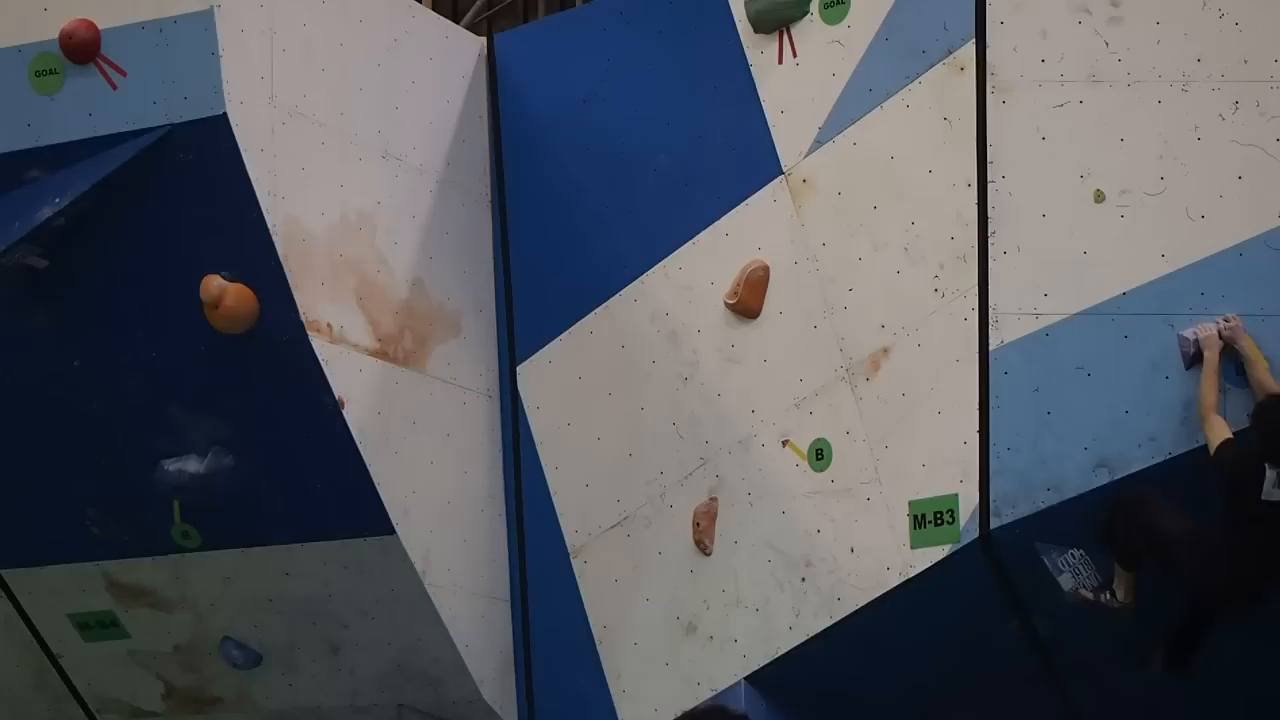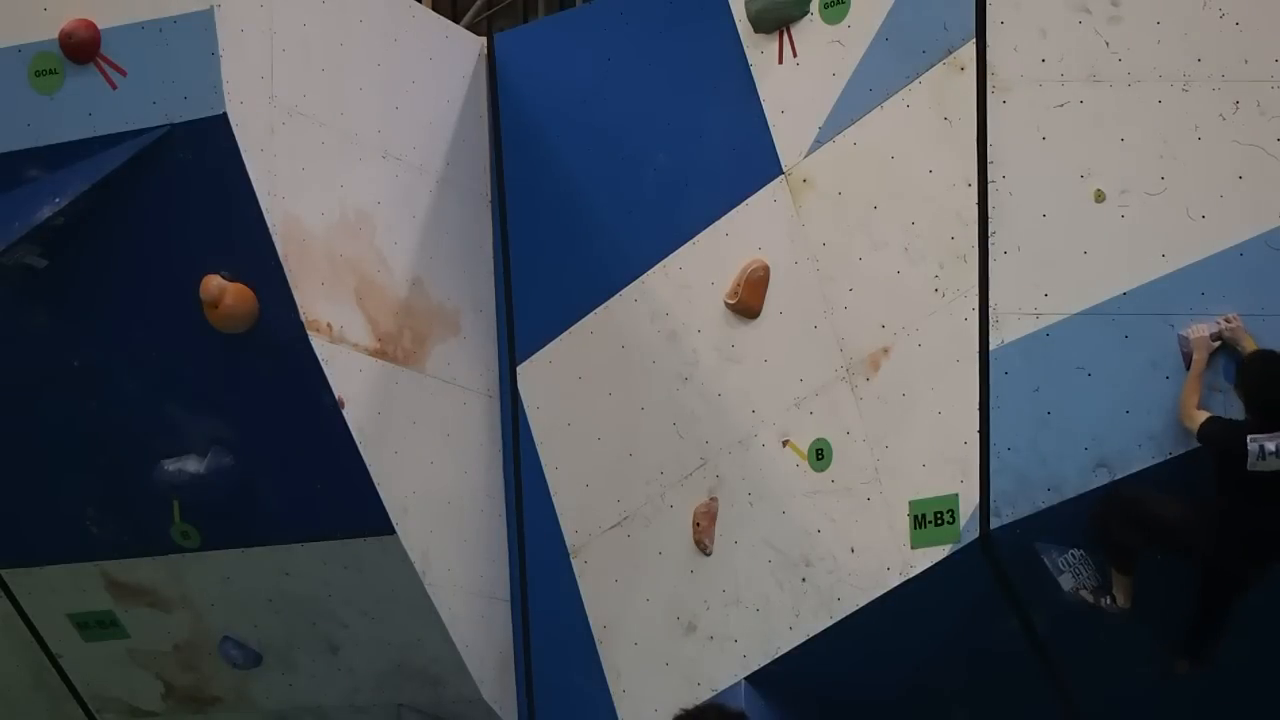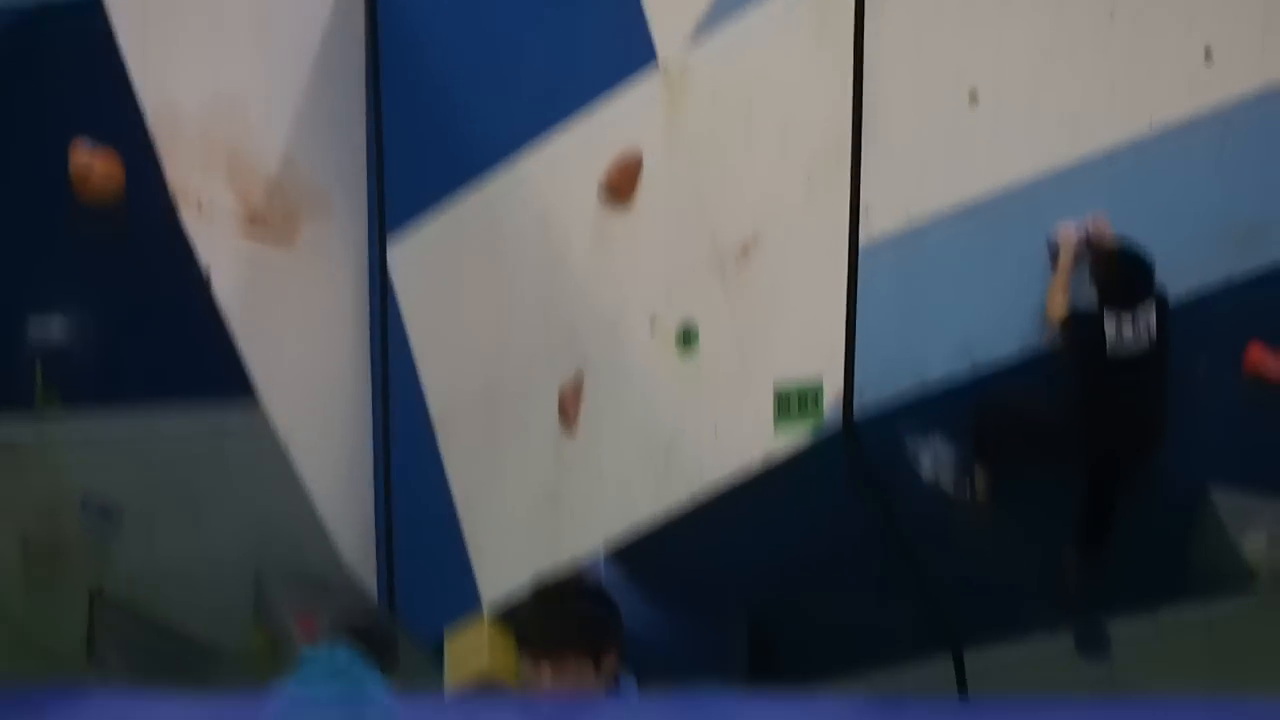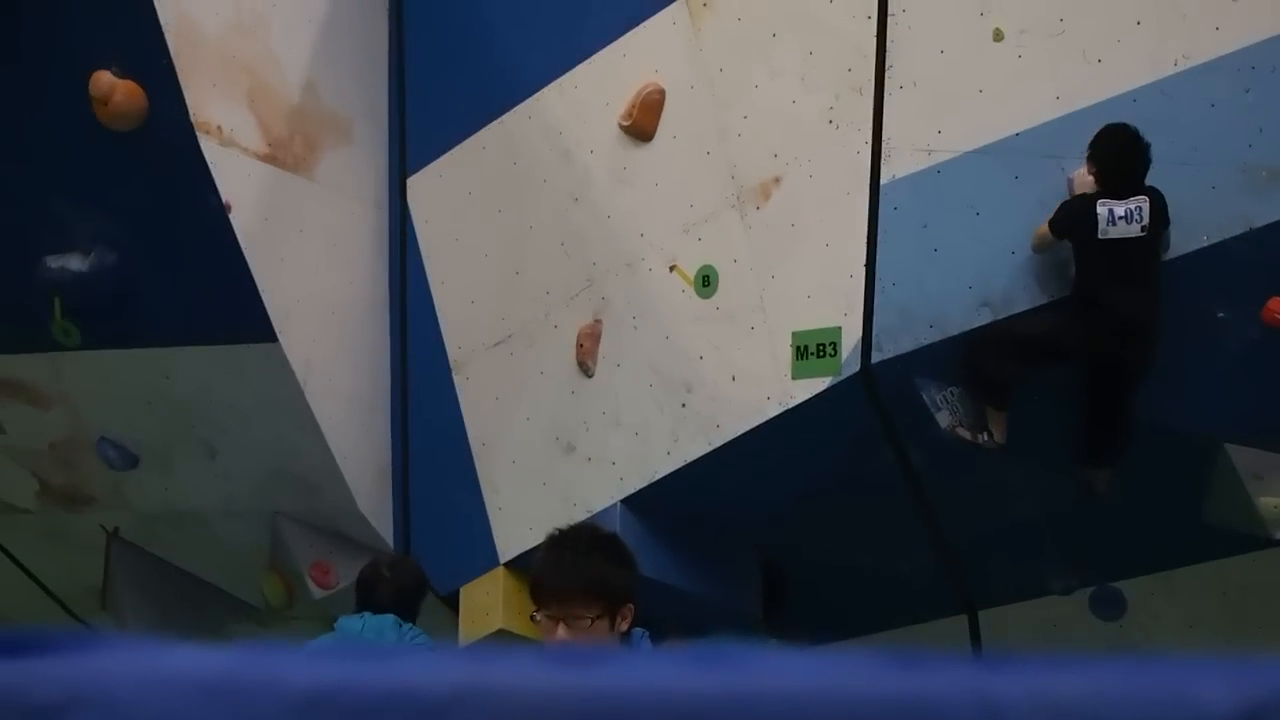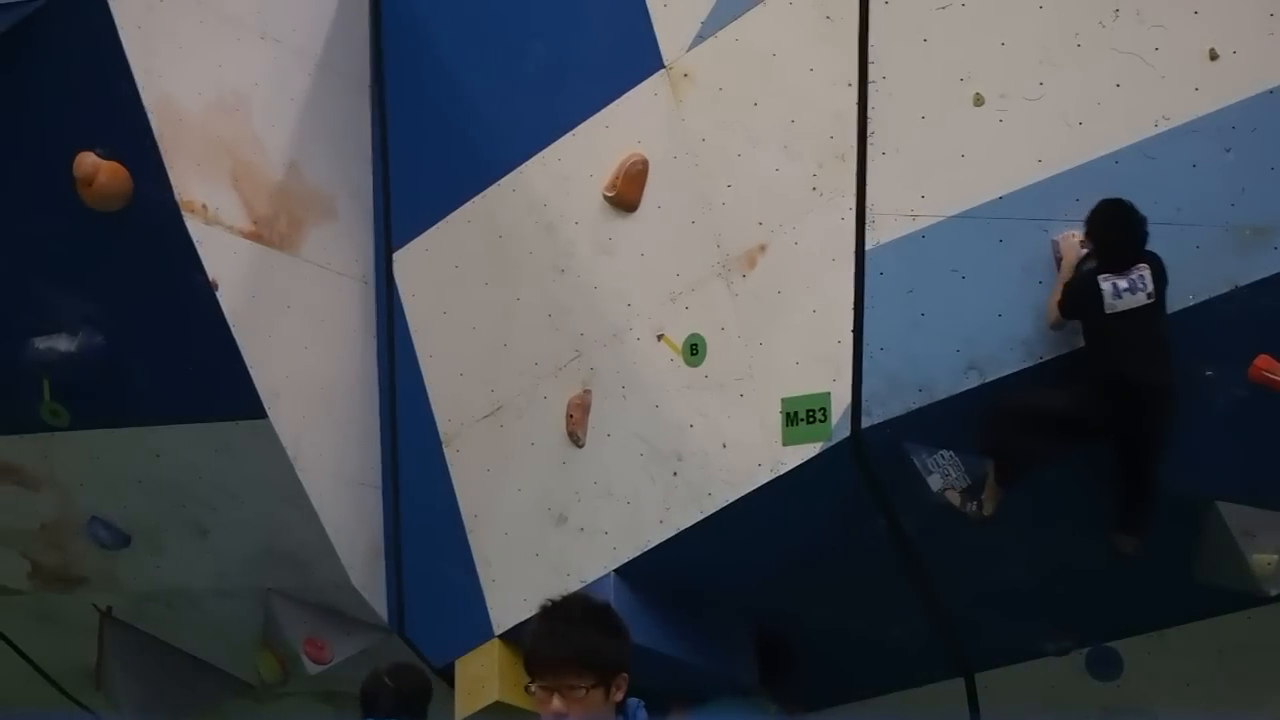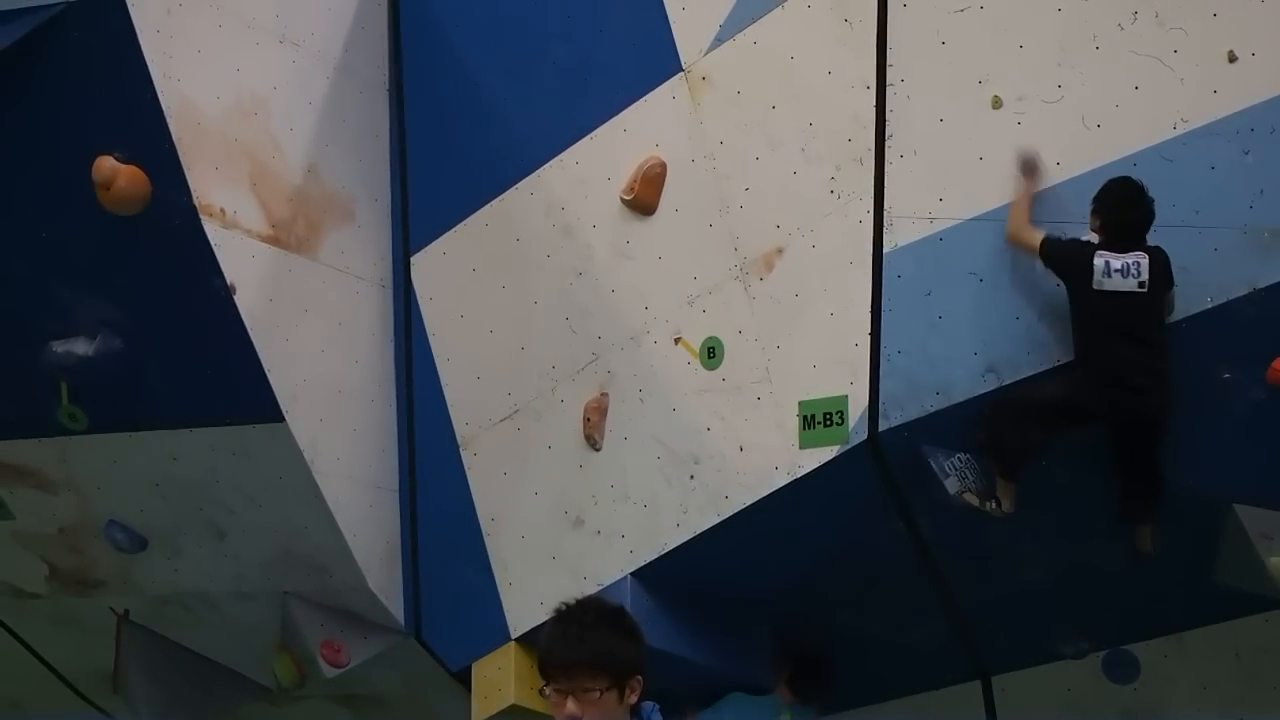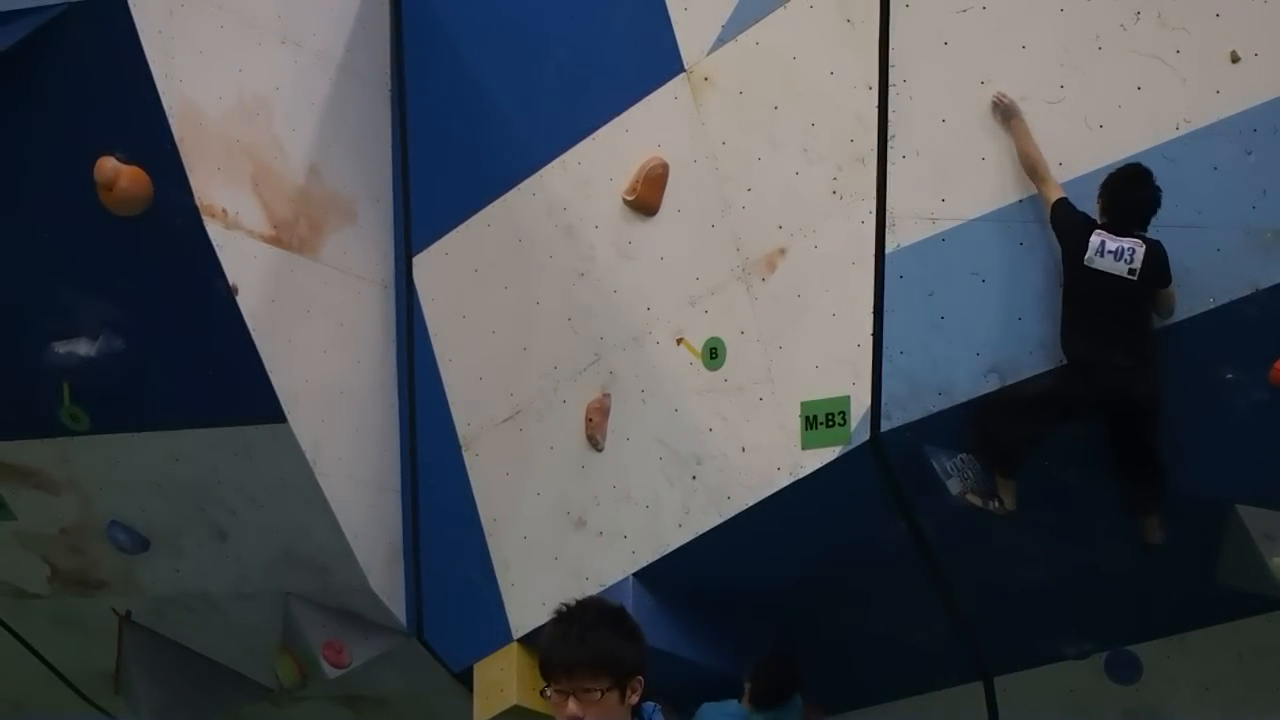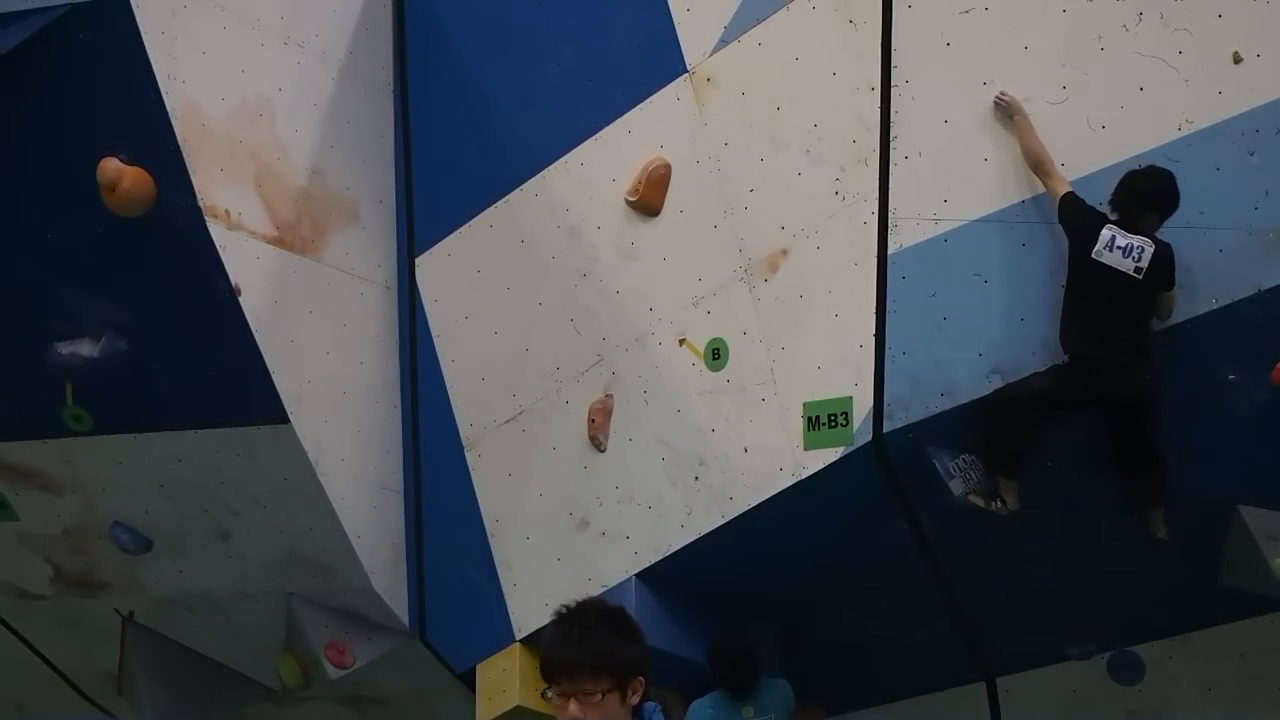
dt=0.5s
person 1, frame 1
left shoulder: (1242, 464)
left elbow: (1208, 412)
left wrist: (1212, 354)
right wrist: (1243, 343)
left hip: (1216, 569)
left knee: (1132, 506)
right knee: (1205, 607)
left ankle: (1122, 592)
right ankle: (1173, 659)
person 1, frame 2
left shoulder: (1229, 437)
left elbow: (1188, 411)
left wrist: (1200, 356)
right wrist: (1244, 342)
left hip: (1217, 537)
left knee: (1118, 508)
right knee: (1217, 596)
left ankle: (1121, 596)
right ankle: (1190, 658)
person 1, frame 3
left shoulder: (1089, 330)
right shoulder: (1156, 314)
left elbow: (1056, 314)
right elbow: (1138, 269)
left wrist: (1066, 257)
right wrist: (1110, 246)
left hip: (1090, 434)
right hip: (1139, 439)
left knee: (995, 419)
right knee: (1104, 490)
left ankle: (982, 487)
right ankle: (1083, 554)
person 1, frame 4
left shoulder: (1082, 209)
right shoulder: (1155, 202)
left elbow: (1039, 242)
left hip: (1087, 328)
right hip: (1138, 337)
left knee: (991, 344)
right knee: (1111, 404)
left ankle: (995, 431)
right ankle: (1100, 469)
person 1, frame 5
left shoulder: (1085, 285)
right shoulder: (1154, 267)
left elbow: (1054, 319)
left wrist: (1068, 263)
right wrist: (1106, 251)
left hip: (1102, 401)
right hip: (1155, 403)
left knee: (1012, 417)
right knee: (1137, 471)
left ankle: (988, 502)
right ankle: (1129, 535)
person 1, frame 6
left shoulder: (1079, 257)
right shoulder: (1158, 259)
left elbow: (1016, 231)
right elbow: (1167, 310)
left wrist: (1027, 181)
left hip: (1094, 385)
right hip: (1149, 391)
left knee: (1009, 411)
right knee: (1140, 461)
left ankle: (1004, 499)
right ankle: (1144, 532)
person 1, frame 7
left shoulder: (1078, 234)
right shoulder: (1153, 254)
left elbow: (1039, 174)
right elbow: (1166, 310)
left wrist: (1016, 121)
left hip: (1084, 376)
right hip: (1137, 381)
left knee: (1000, 413)
right knee: (1139, 454)
left ankle: (1006, 499)
right ankle: (1152, 527)
person 1, frame 8
left shoulder: (1088, 227)
right shoulder: (1161, 255)
left elbow: (1045, 170)
right elbow: (1164, 313)
left wrist: (1019, 117)
left hip: (1084, 371)
right hip: (1136, 376)
left knee: (998, 412)
right knee: (1140, 451)
left ankle: (1008, 498)
right ankle: (1157, 526)
